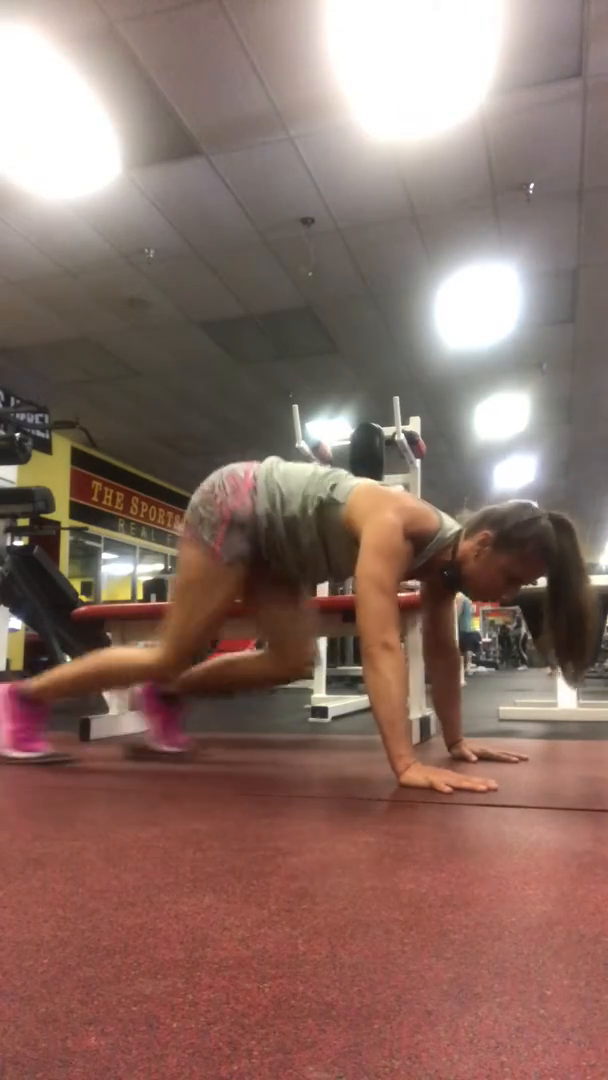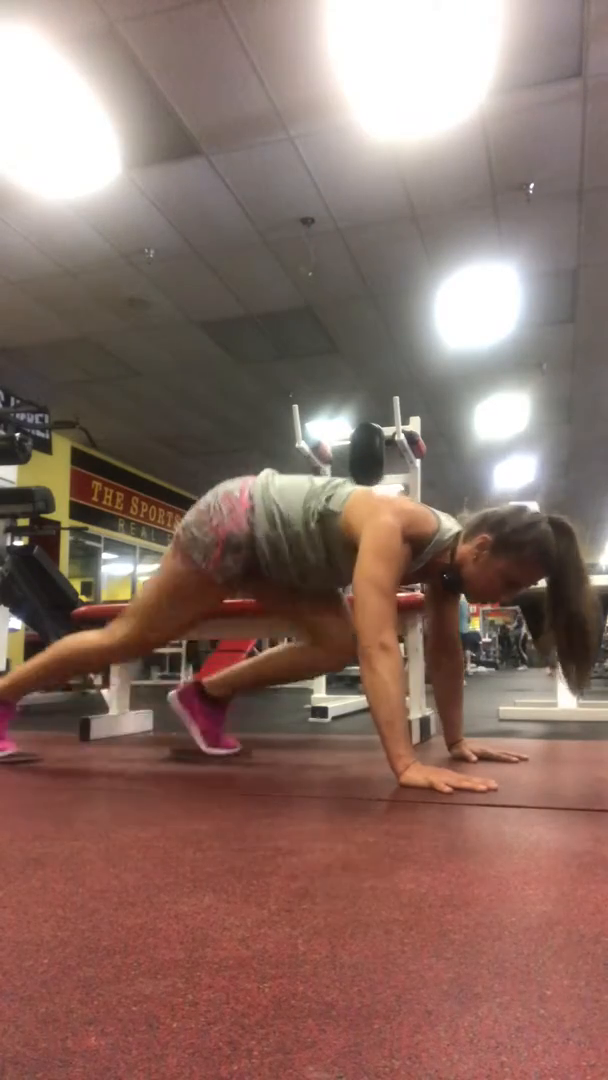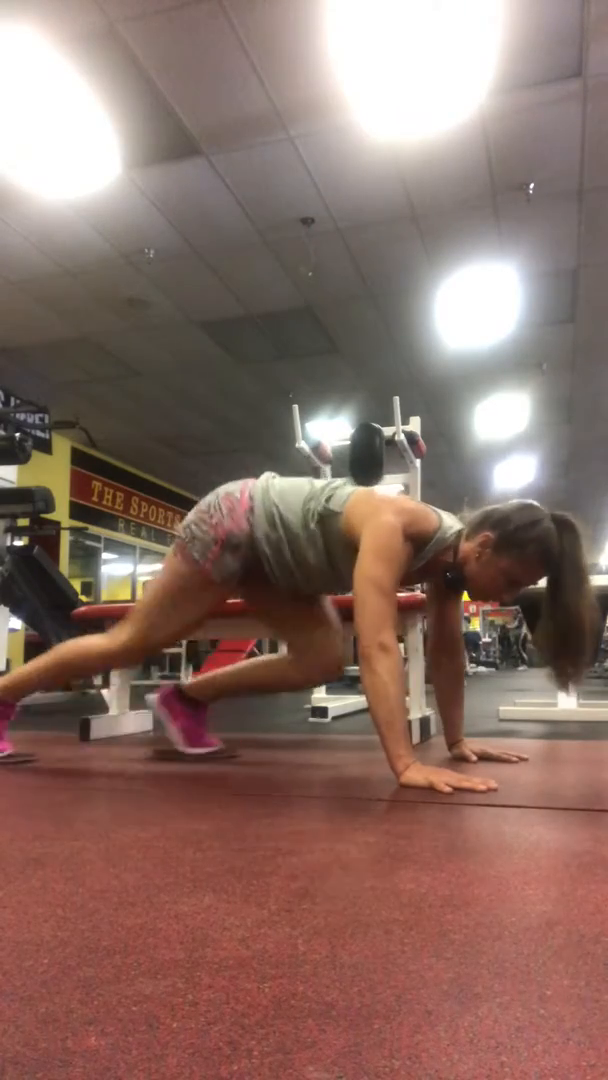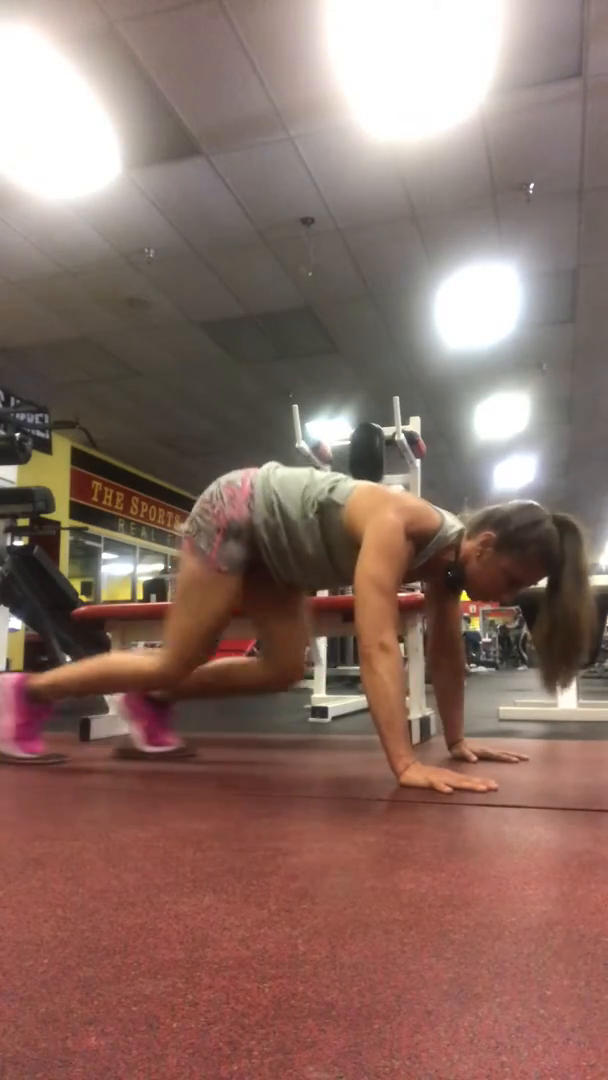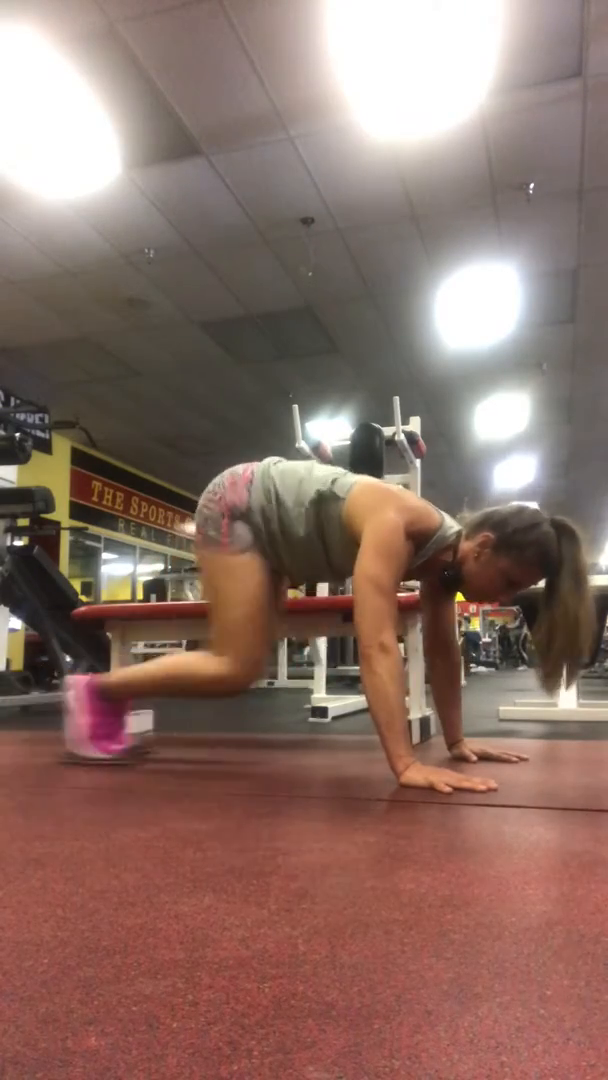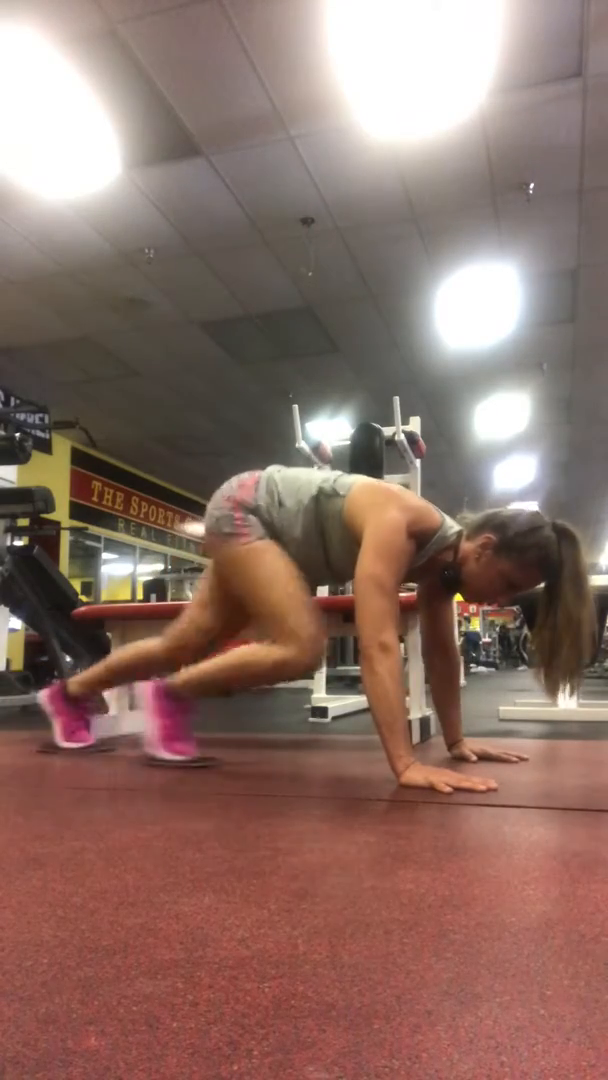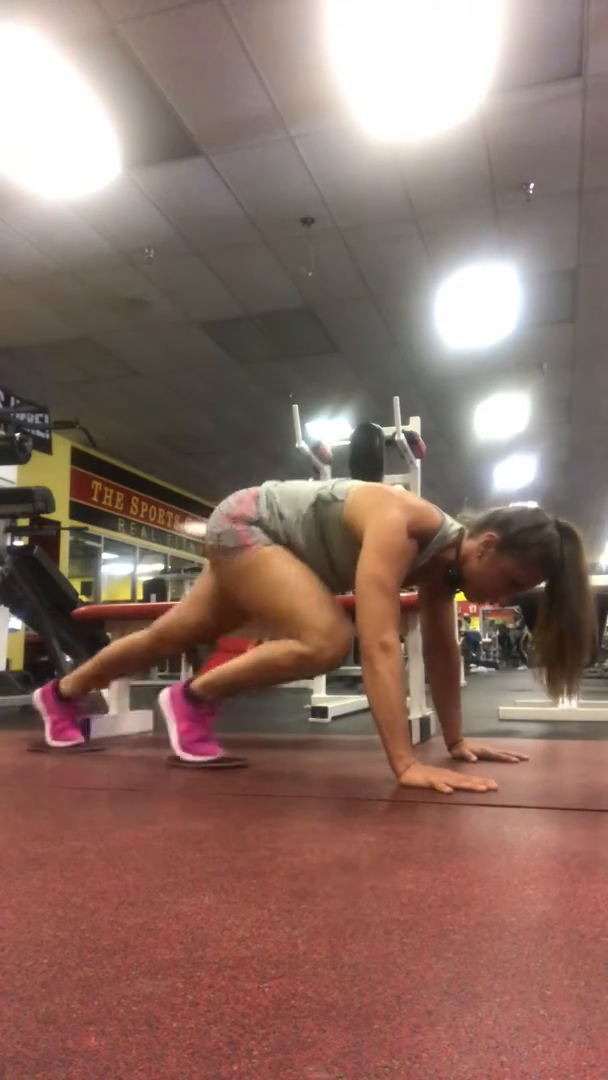
dt=0.1s
person 1, frame 1
left shoulder: (444, 552)
right shoulder: (395, 527)
left elbow: (441, 648)
right elbow: (382, 645)
left wrist: (455, 741)
right wrist: (407, 765)
left hip: (268, 533)
right hip: (233, 507)
left knee: (292, 661)
right knee: (173, 655)
left ankle: (166, 696)
person 1, frame 2
left shoulder: (446, 552)
right shoulder: (393, 530)
left elbow: (445, 652)
right elbow: (380, 647)
left wrist: (456, 741)
right wrist: (406, 764)
left hip: (270, 544)
right hip: (232, 523)
left knee: (338, 644)
right knee: (127, 639)
left ankle: (206, 695)
person 1, frame 3
left shoulder: (447, 553)
right shoulder: (394, 529)
left elbow: (446, 651)
right elbow: (378, 647)
left wrist: (457, 742)
right wrist: (405, 764)
left hip: (269, 548)
right hip: (233, 524)
left knee: (323, 660)
right knee: (129, 644)
left ankle: (186, 700)
person 1, frame 4
left shoulder: (449, 549)
right shoulder: (397, 531)
left elbow: (446, 650)
right elbow: (375, 646)
left wrist: (455, 742)
right wrist: (401, 764)
left hip: (270, 545)
right hip: (235, 515)
left knee: (286, 667)
right knee: (175, 661)
left ankle: (151, 699)
person 1, frame 5
left shoulder: (455, 550)
right shoulder: (396, 526)
left elbow: (442, 648)
right elbow: (377, 646)
left wrist: (456, 741)
right wrist: (406, 764)
left hip: (273, 527)
right hip: (239, 504)
left knee: (232, 661)
right knee: (236, 668)
left ankle: (108, 696)
right ankle: (98, 689)
person 1, frame 6
left shoulder: (444, 557)
right shoulder: (399, 526)
left elbow: (441, 651)
right elbow: (378, 646)
left wrist: (457, 740)
right wrist: (406, 764)
left hip: (270, 531)
right hip: (243, 508)
left knee: (186, 644)
right knee: (300, 650)
left ankle: (68, 696)
right ankle: (169, 697)
person 1, frame 7
left shoulder: (445, 558)
right shoulder: (399, 526)
left elbow: (441, 652)
right elbow: (380, 647)
left wrist: (457, 741)
right wrist: (406, 764)
left hip: (265, 537)
right hip: (243, 522)
left knee: (166, 638)
right knee: (326, 642)
left ankle: (62, 694)
right ankle: (191, 697)
